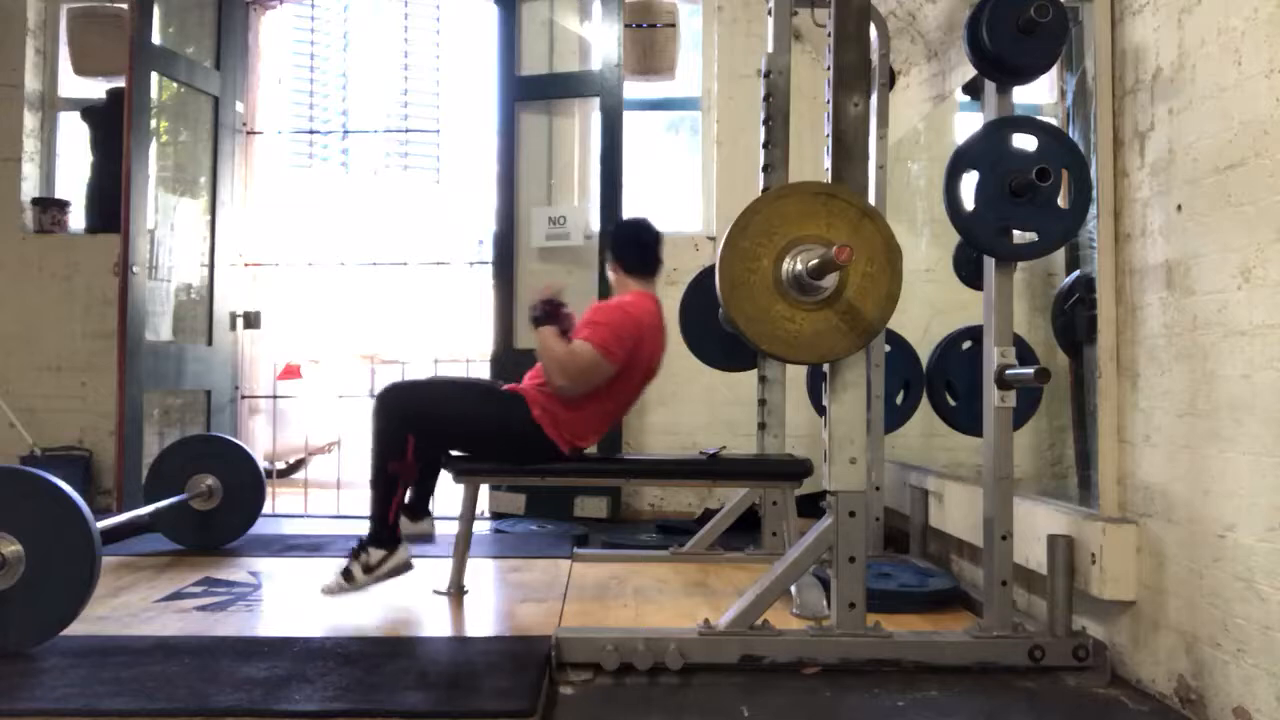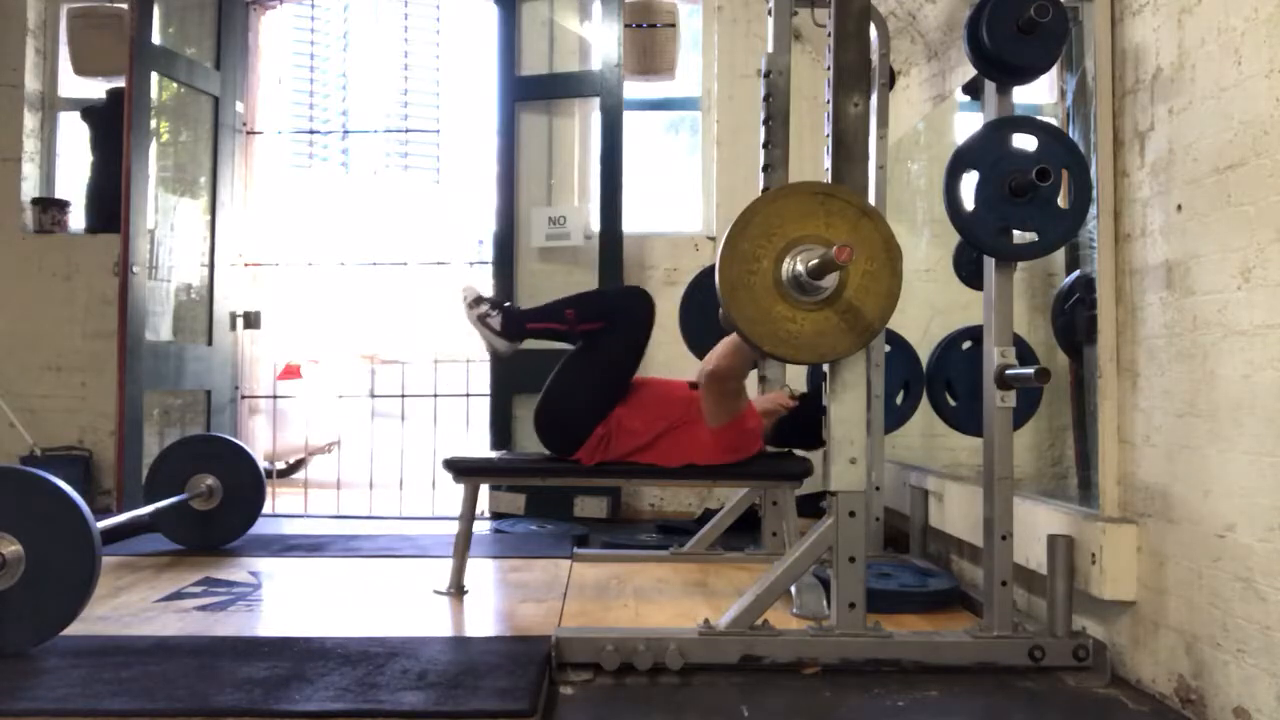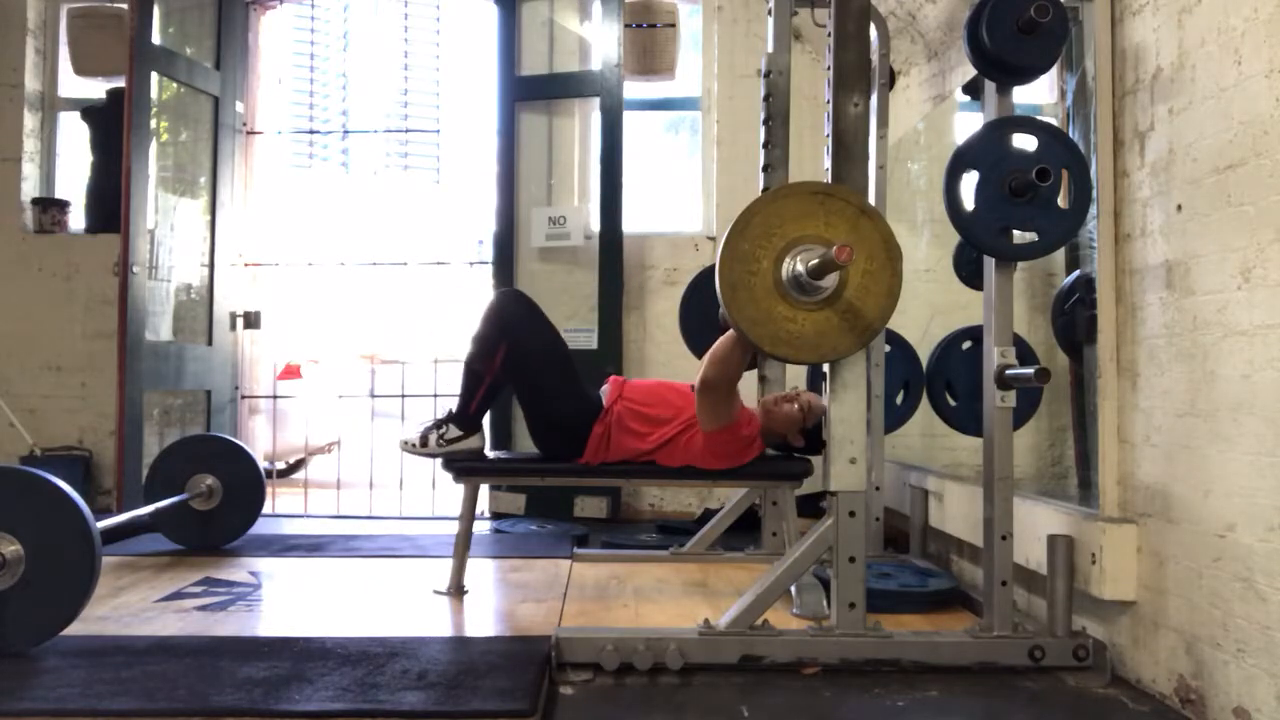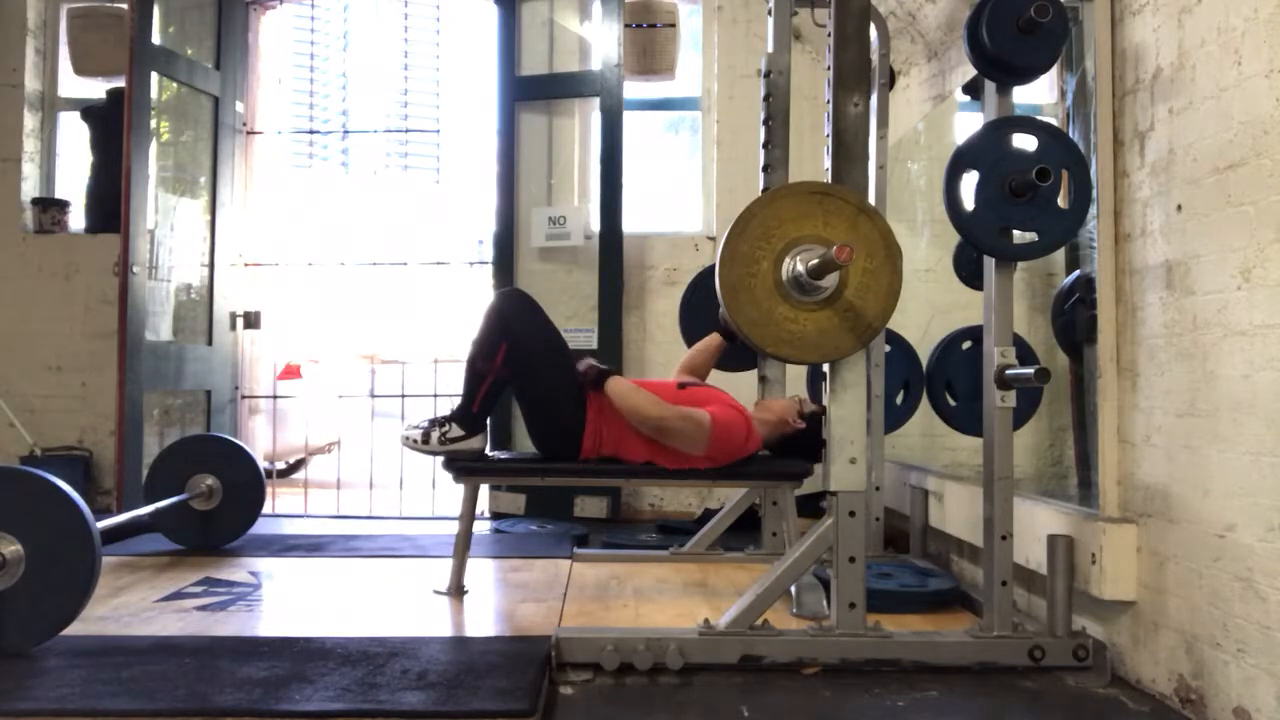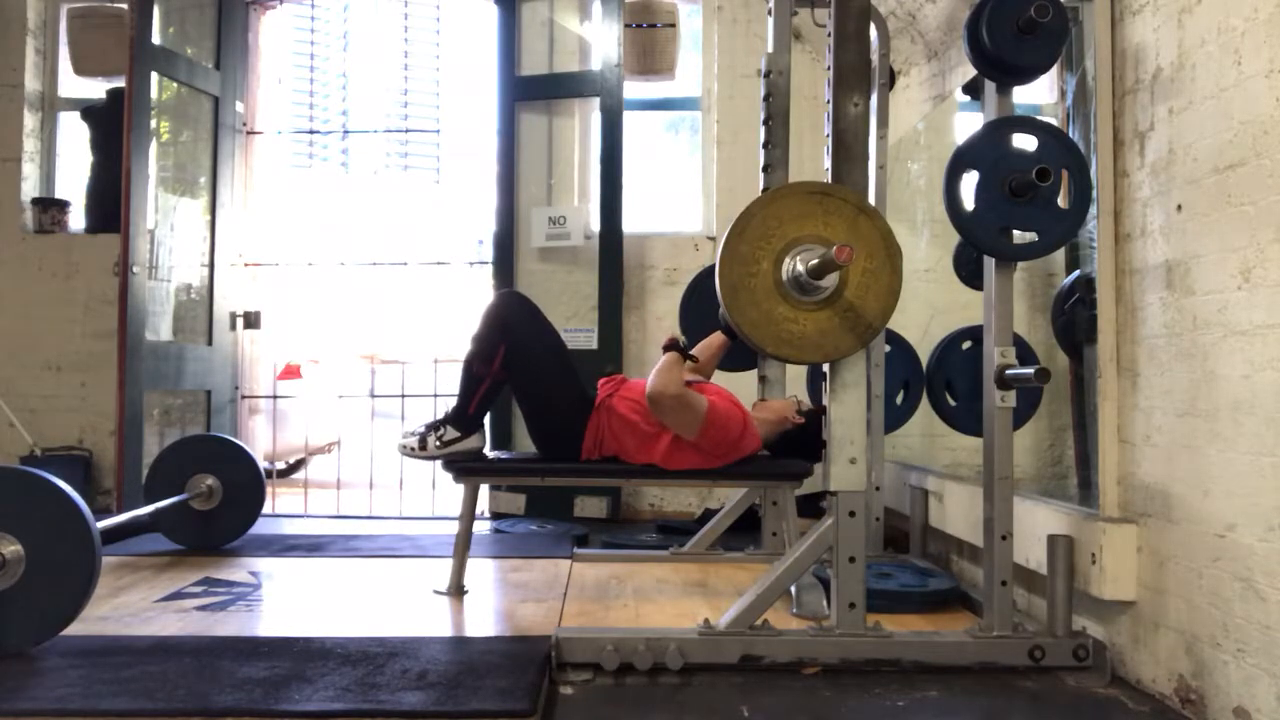
dt=1s
person 1, frame 1
left shoulder: (622, 312)
right shoulder: (647, 314)
left elbow: (568, 379)
left wrist: (544, 319)
right wrist: (561, 323)
left hip: (536, 430)
right hip: (544, 426)
left knee: (397, 403)
right knee: (430, 405)
left ankle: (383, 546)
right ankle: (415, 513)
person 1, frame 2
left shoulder: (739, 433)
right shoulder: (739, 431)
left elbow: (717, 373)
right elbow: (715, 375)
left hip: (575, 426)
right hip: (585, 426)
left knee: (634, 305)
right knee: (631, 311)
left ankle: (509, 325)
right ankle: (512, 325)
person 1, frame 3
left shoulder: (738, 440)
right shoulder: (742, 427)
left elbow: (711, 382)
right elbow: (710, 380)
left hip: (580, 432)
right hip: (593, 412)
left knee: (508, 312)
right knee: (512, 307)
left ankle: (463, 428)
right ankle: (464, 424)
person 1, frame 4
left shoulder: (735, 430)
right shoulder: (737, 424)
left elbow: (659, 420)
right elbow: (685, 376)
left wrist: (602, 378)
right wrist: (726, 332)
left hip: (577, 431)
right hip: (587, 420)
left knee: (511, 308)
right knee: (514, 310)
left ankle: (465, 427)
right ankle: (467, 424)
person 1, frame 5
left shoulder: (732, 427)
right shoulder: (736, 425)
left elbow: (662, 394)
right elbow: (692, 375)
left wrist: (673, 350)
right wrist: (730, 330)
left hip: (578, 431)
right hip: (587, 420)
left knee: (508, 311)
right knee: (511, 314)
left ankle: (461, 428)
right ankle: (464, 424)
